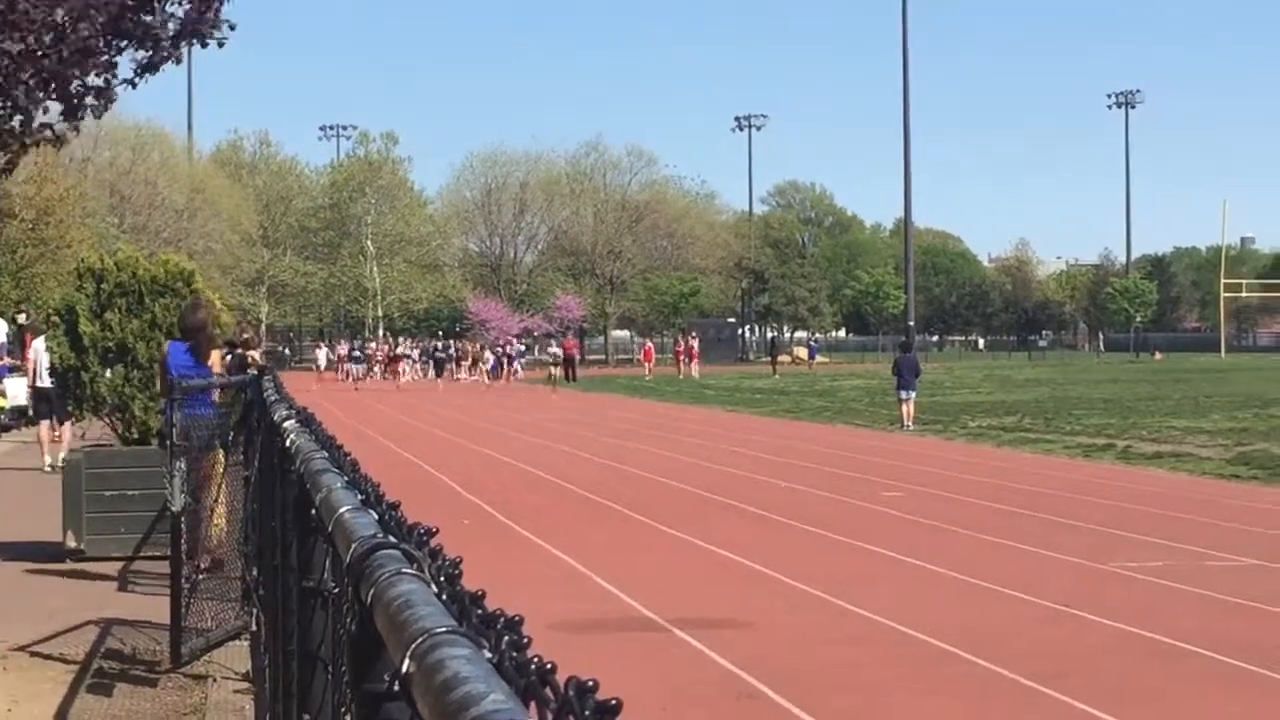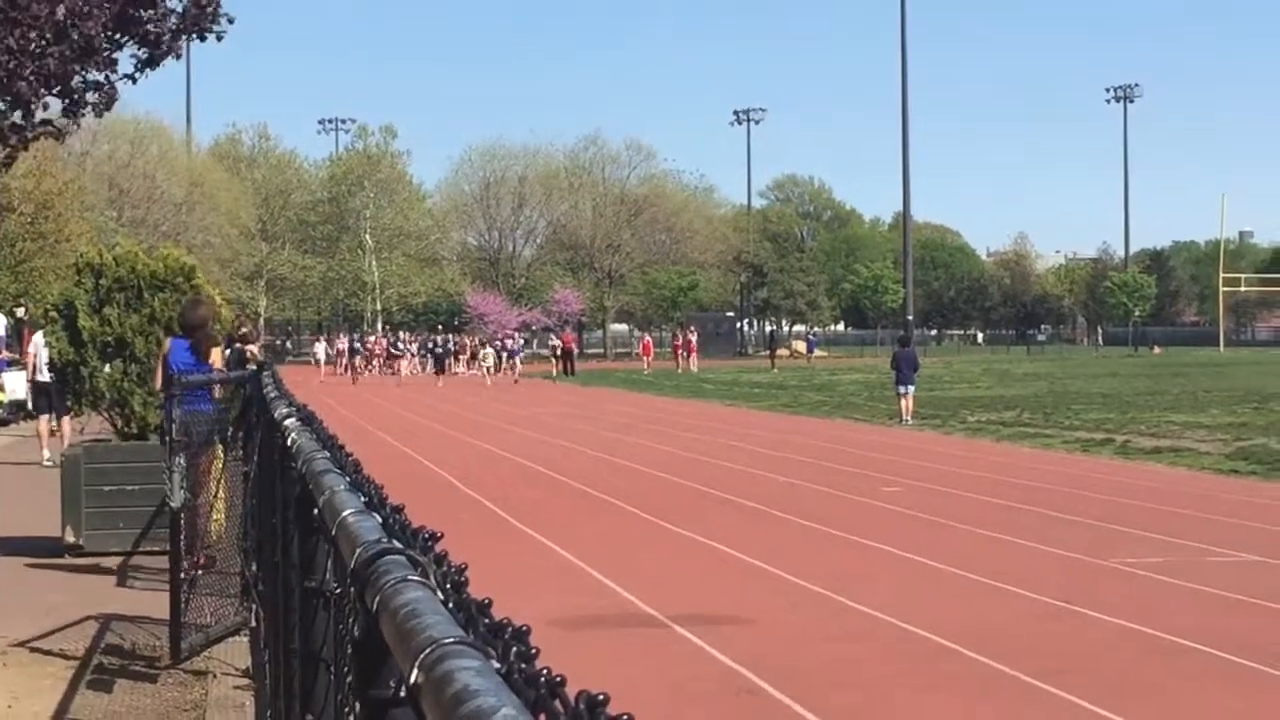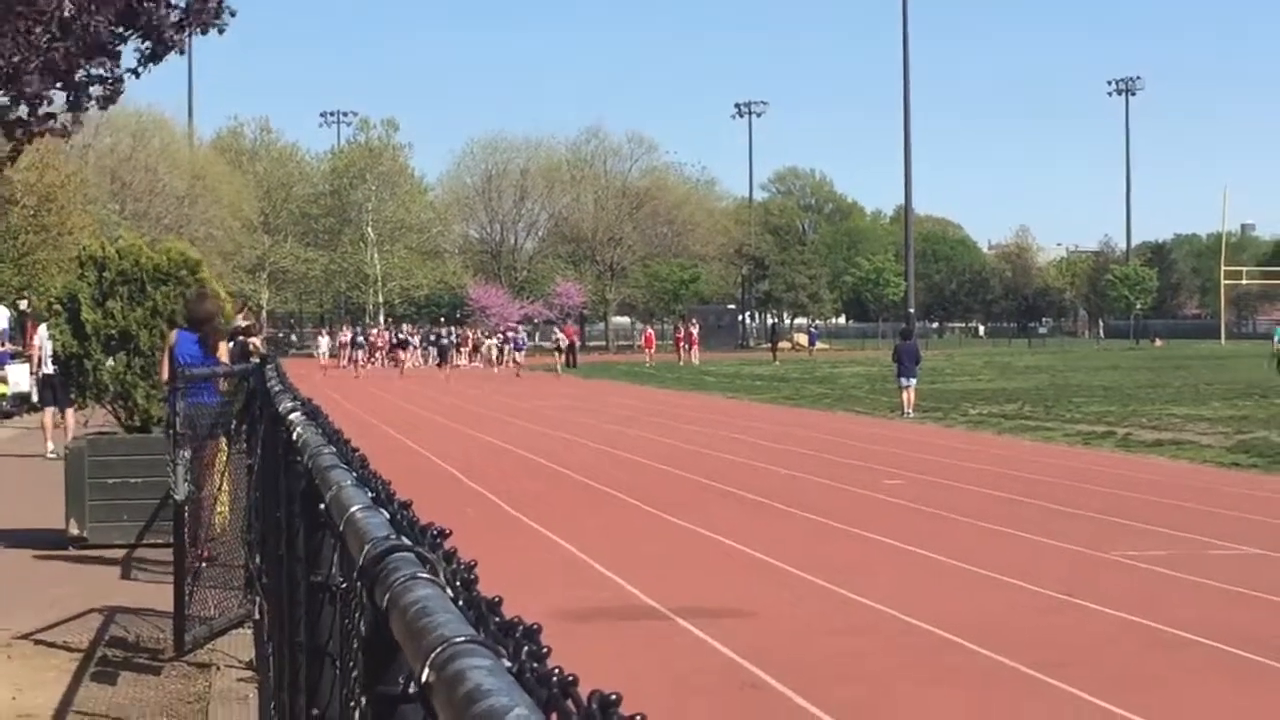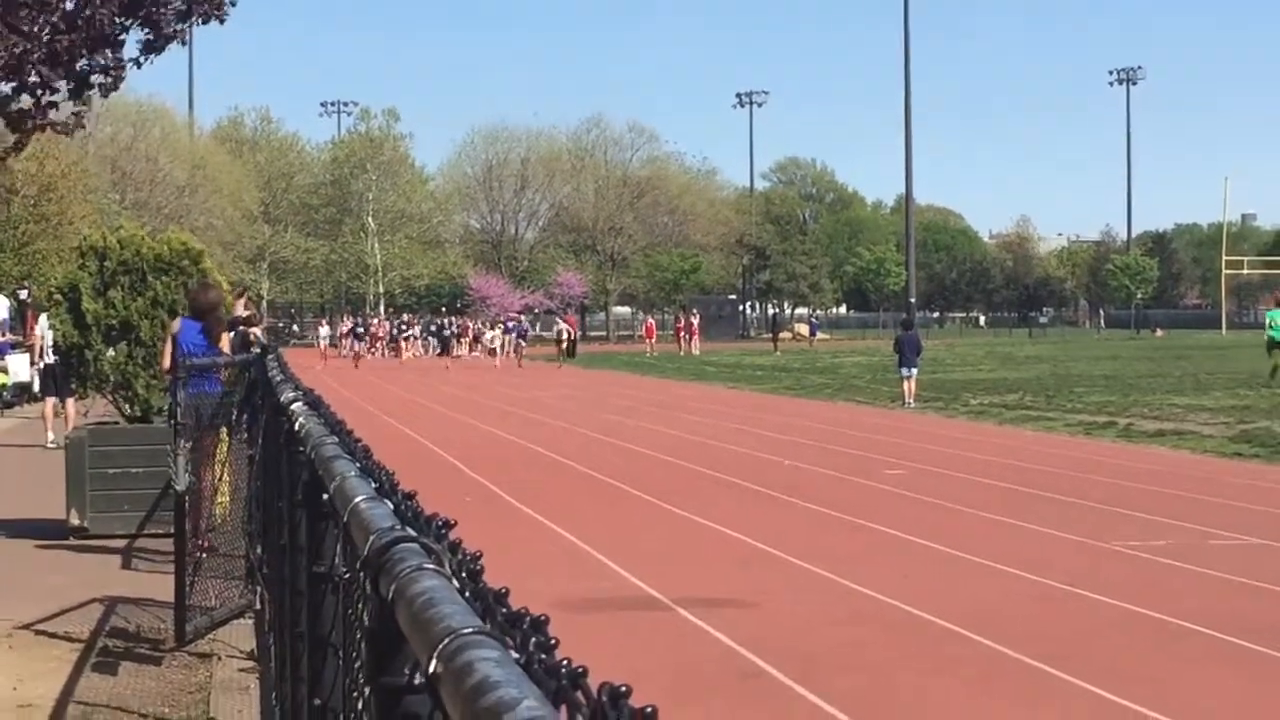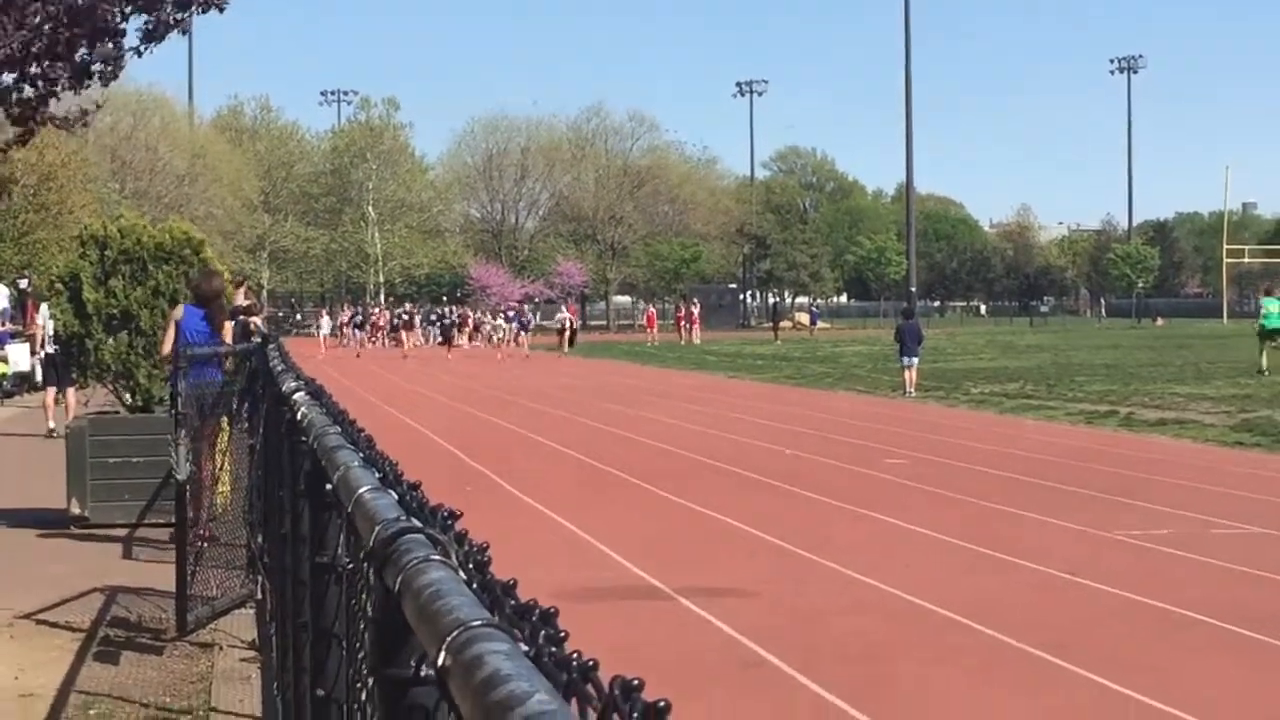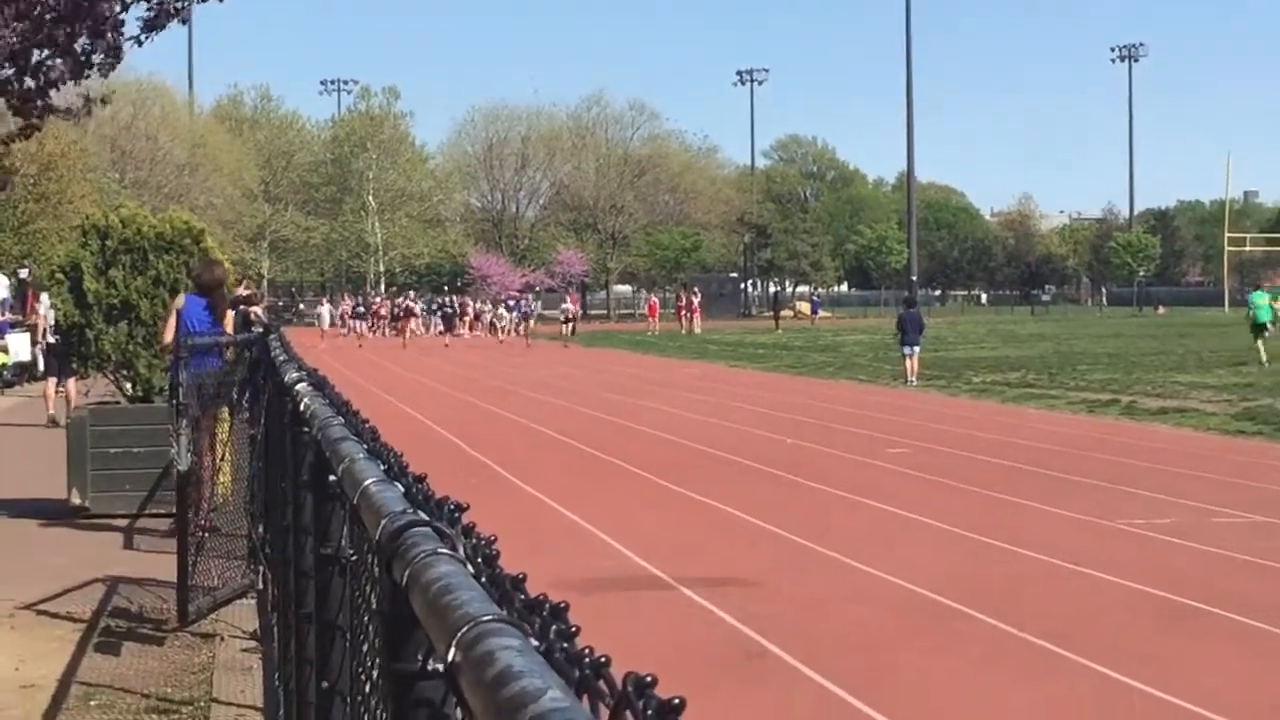
dt=0.1s
person 1, frame 1
left shoulder: (168, 349)
right shoulder: (212, 352)
left elbow: (162, 390)
right elbow: (216, 394)
left hip: (177, 421)
right hip: (206, 421)
right knee: (207, 491)
left ankle: (184, 558)
right ankle: (203, 556)
person 1, frame 2
left shoulder: (169, 345)
right shoulder: (212, 349)
left elbow: (159, 386)
right elbow: (218, 391)
left hip: (177, 417)
right hip: (205, 417)
right knee: (201, 486)
left ankle: (182, 553)
right ankle: (196, 553)
person 1, frame 3
left shoulder: (175, 337)
right shoulder: (218, 343)
left elbow: (165, 378)
right elbow: (224, 383)
left hip: (183, 409)
right hip: (210, 410)
right knee: (205, 479)
left ankle: (187, 542)
right ankle: (199, 545)
person 1, frame 4
left shoulder: (178, 325)
right shoulder: (220, 332)
left elbow: (165, 366)
right elbow: (226, 372)
left hip: (185, 397)
right hip: (212, 398)
right knee: (205, 467)
left ankle: (187, 530)
right ankle: (200, 536)
person 1, frame 5
left shoulder: (180, 312)
right shoulder: (223, 321)
left elbow: (165, 352)
left hip: (185, 385)
right hip: (213, 387)
right knee: (206, 457)
left ankle: (186, 516)
right ankle: (201, 525)
person 1, frame 6
left shoulder: (182, 301)
right shoulder: (224, 310)
left elbow: (166, 340)
right elbow: (228, 351)
left hip: (185, 374)
right hip: (213, 375)
right knee: (207, 446)
right ankle: (203, 515)
